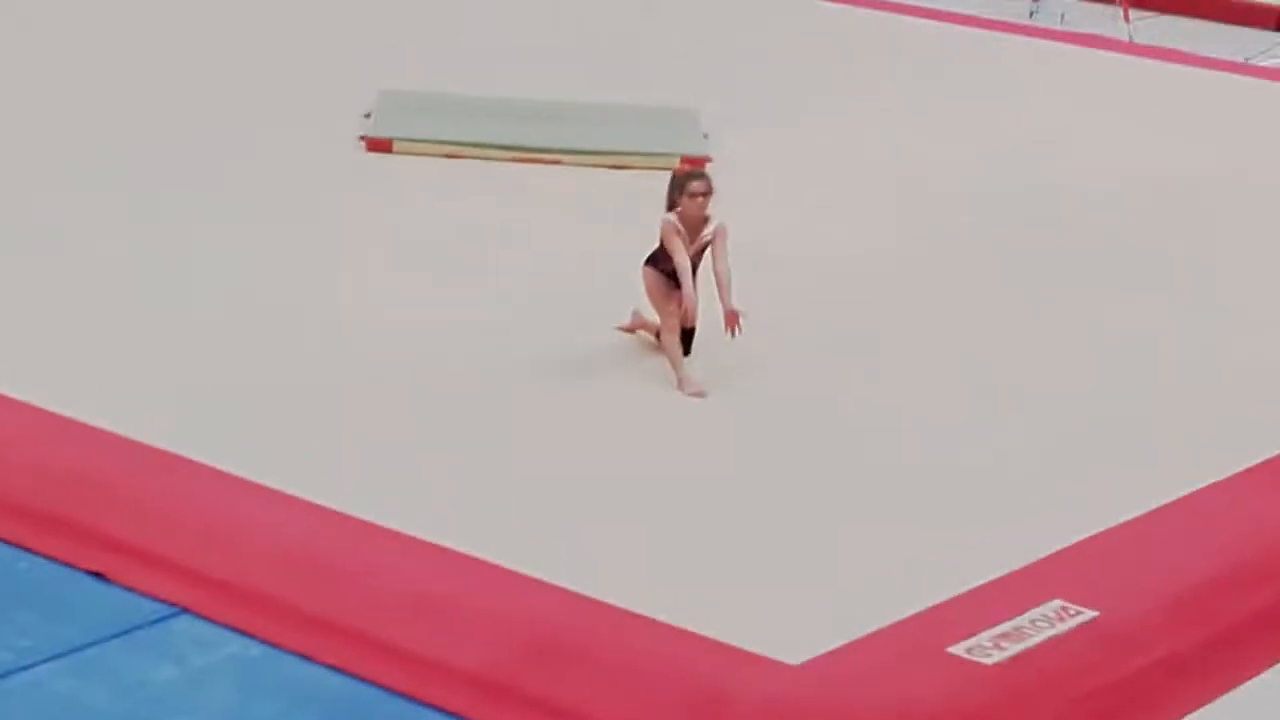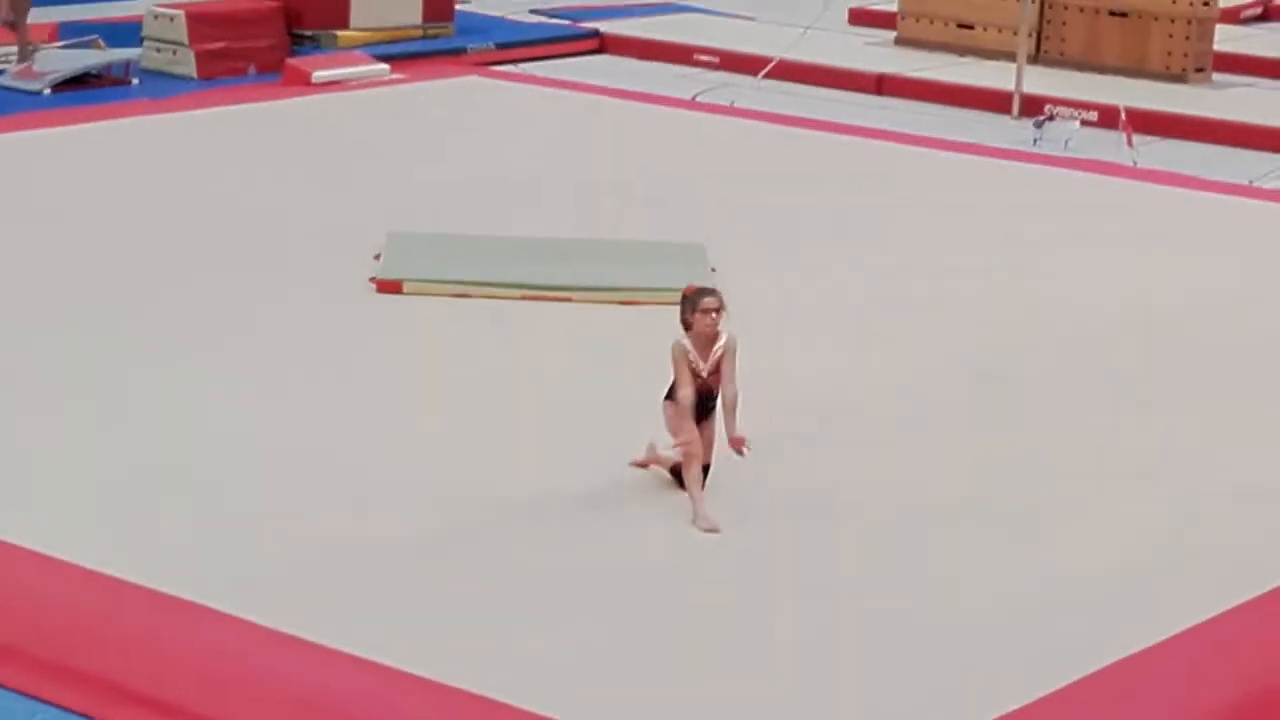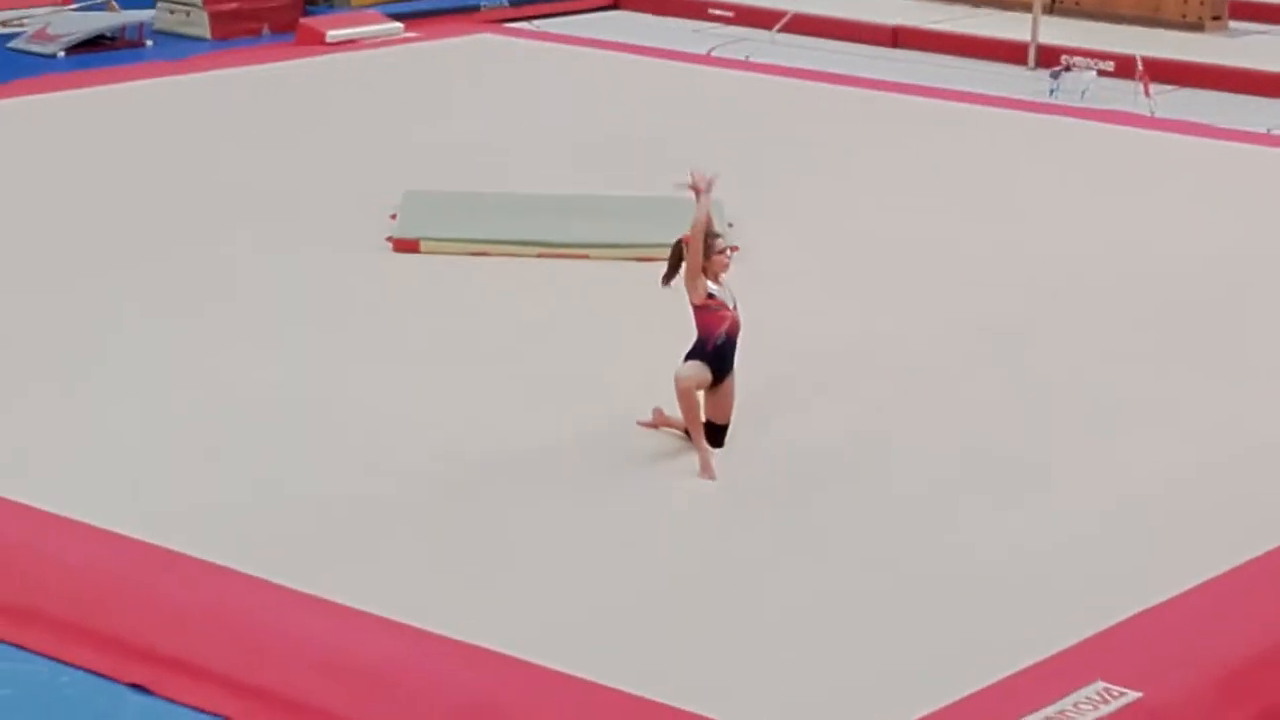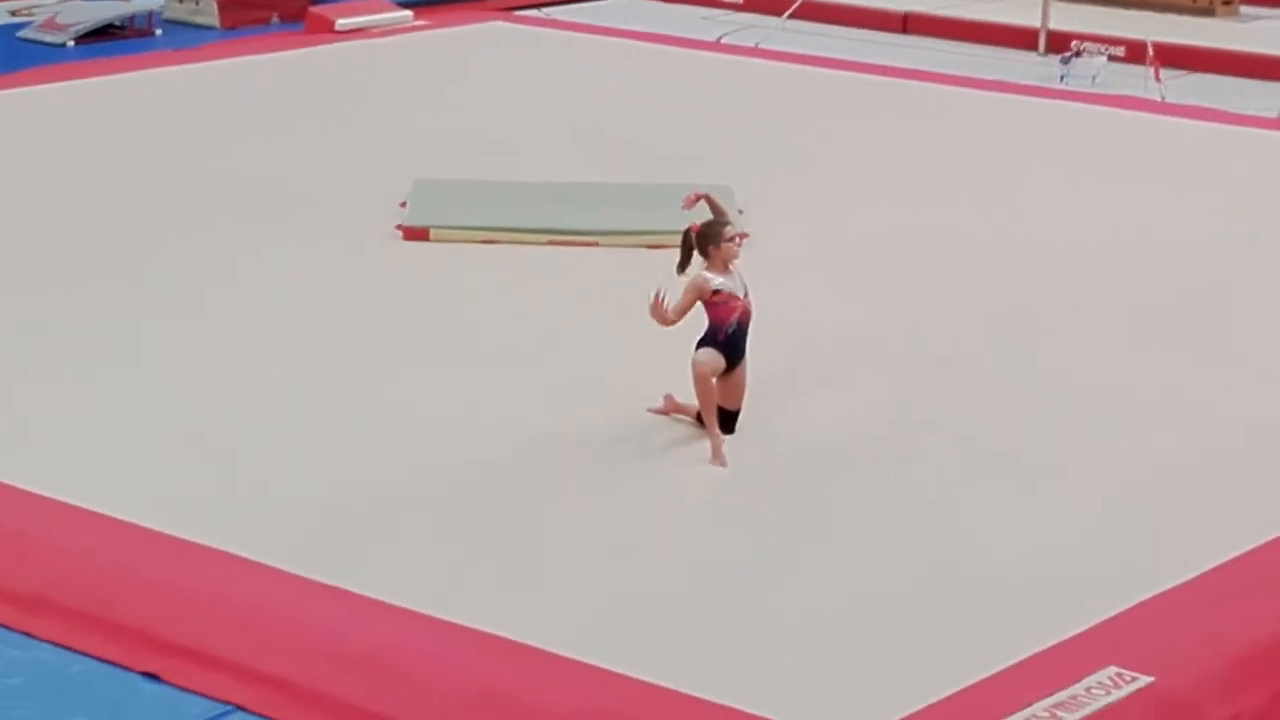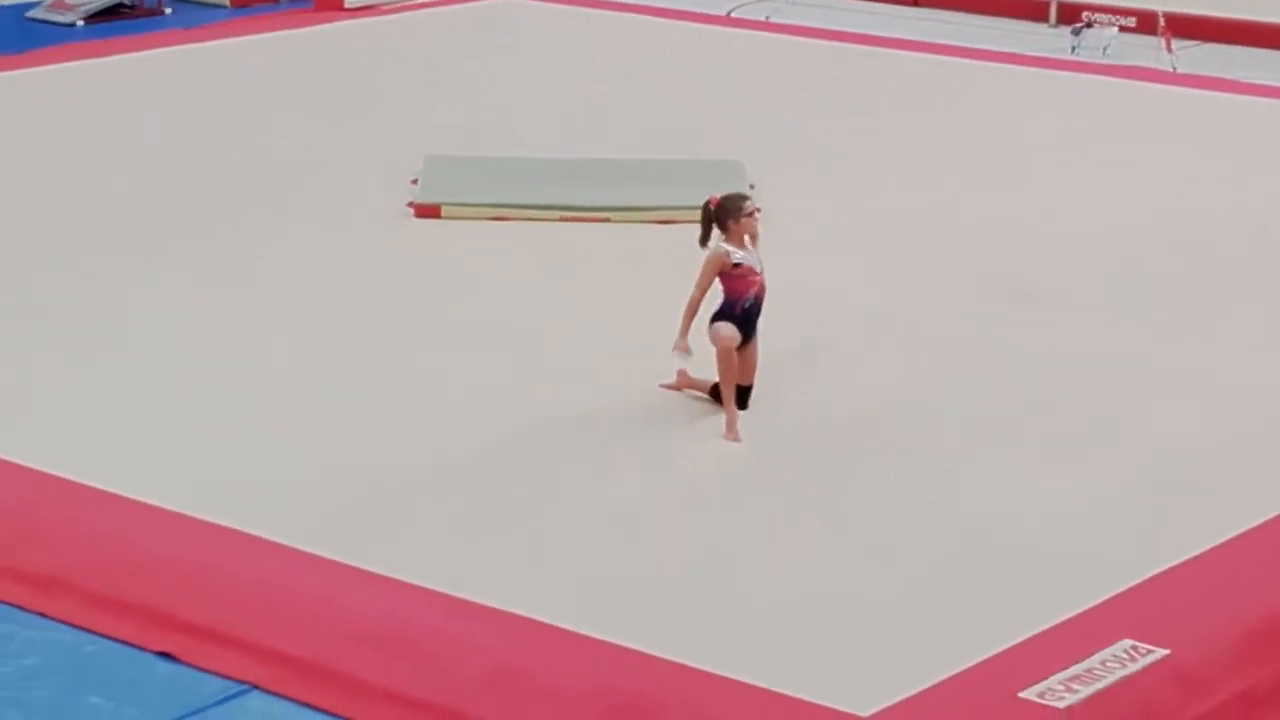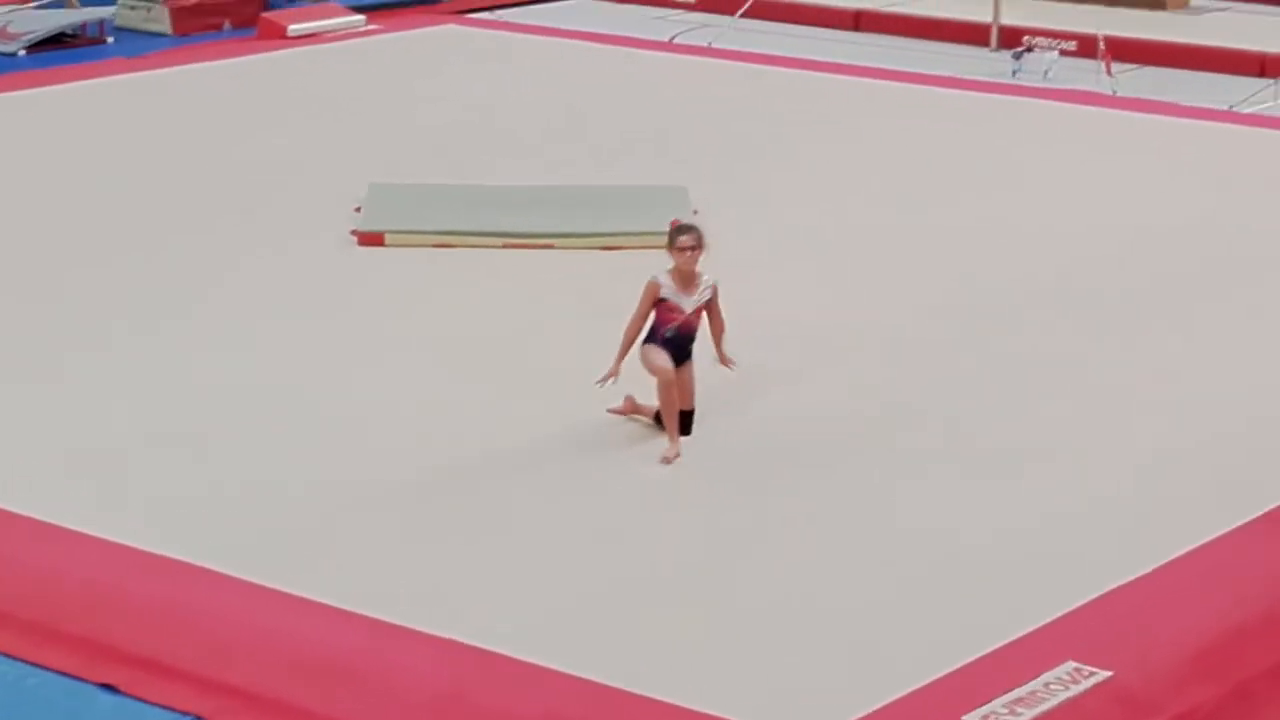
dt=0.7s
person 1, frame 1
left shoulder: (716, 228)
right shoulder: (669, 224)
left elbow: (721, 266)
right elbow: (680, 258)
left wrist: (727, 306)
right wrist: (687, 290)
left hip: (687, 275)
right hip: (658, 271)
left knee: (685, 346)
right knee: (671, 318)
left ankle: (641, 322)
right ankle: (683, 376)
person 1, frame 2
left shoulder: (727, 342)
right shoulder: (681, 347)
left elbow: (729, 387)
right elbow: (684, 390)
left wrist: (732, 431)
right wrist: (685, 436)
left hip: (707, 407)
right hip: (677, 404)
left knee: (697, 476)
right knee: (694, 445)
left ankle: (655, 456)
right ankle: (699, 509)
person 1, frame 3
left shoulder: (719, 279)
right shoulder: (697, 284)
left elbow: (709, 232)
right elbow: (697, 235)
left wrist: (704, 193)
right wrist: (701, 194)
left hip: (725, 364)
right hip: (702, 360)
left knee: (717, 437)
right knee: (684, 381)
left ankle: (665, 419)
right ankle: (701, 449)
person 1, frame 4
left shoulder: (730, 267)
right shoulder: (702, 281)
left elbow: (724, 222)
right elbow: (673, 317)
left wrist: (706, 197)
right wrist: (658, 314)
left hip: (737, 349)
right hip: (715, 345)
left knee: (727, 422)
right knee: (701, 365)
left ankle: (676, 406)
right ankle: (715, 438)
person 1, frame 5
left shoulder: (748, 246)
right shoulder: (721, 253)
right elbow: (697, 294)
right wrist: (682, 335)
left hip: (749, 325)
right hip: (727, 320)
left knee: (741, 398)
right knee: (726, 341)
left ankle: (687, 380)
right ankle: (730, 414)
person 1, frame 6
left shoulder: (709, 285)
right shoulder: (658, 282)
left elbow: (716, 320)
right elbow: (634, 323)
left wrist: (720, 351)
right wrist: (616, 364)
left hip: (683, 352)
right hip: (655, 348)
left knee: (683, 426)
right knee: (666, 373)
left ankle: (635, 406)
right ankle: (672, 442)
